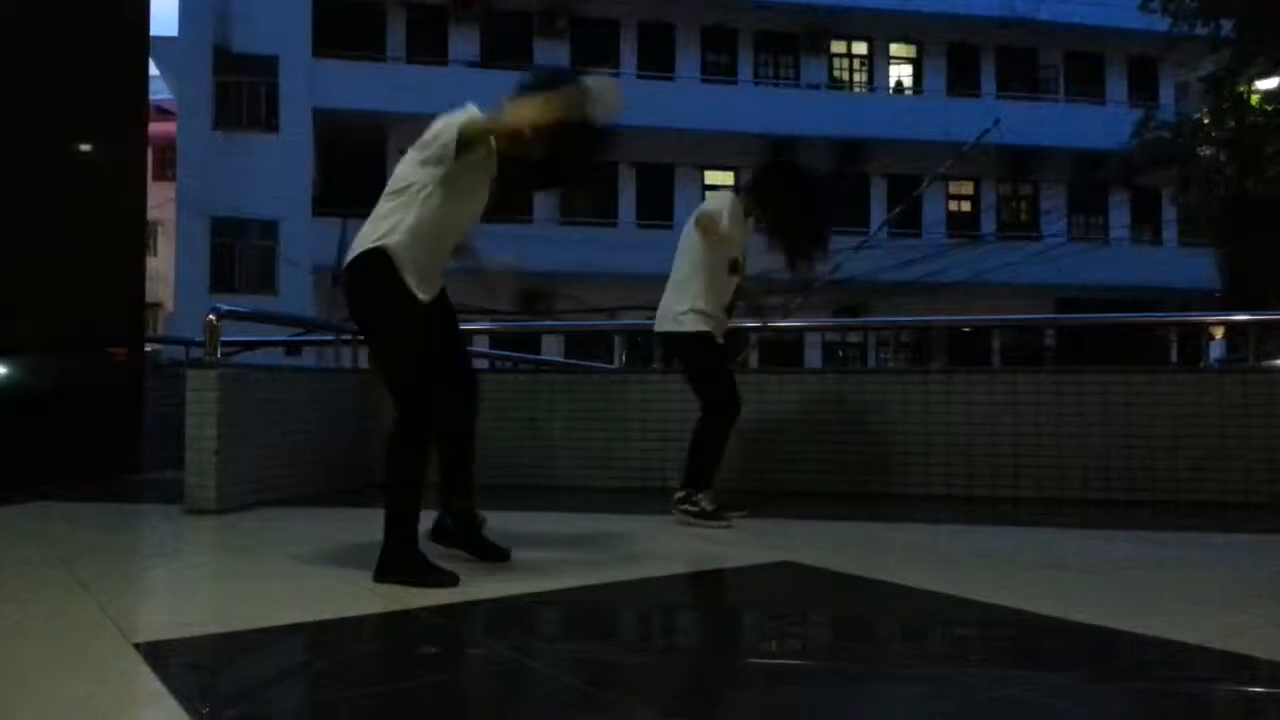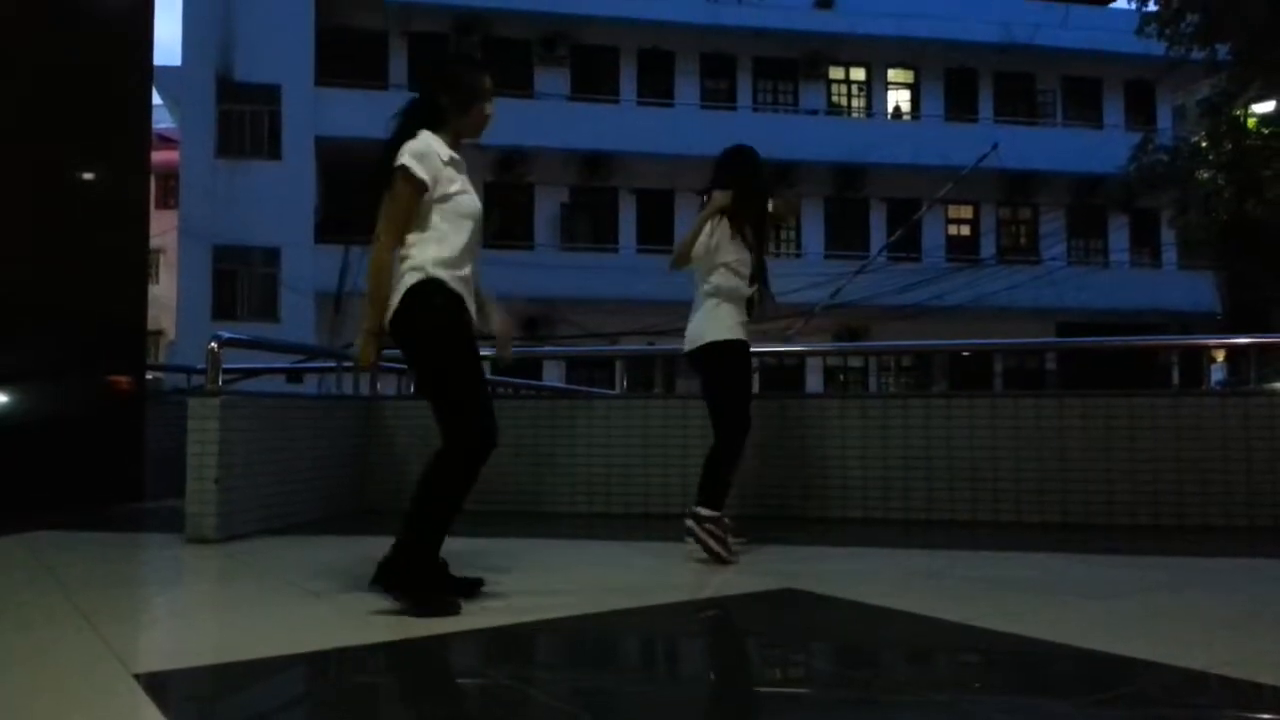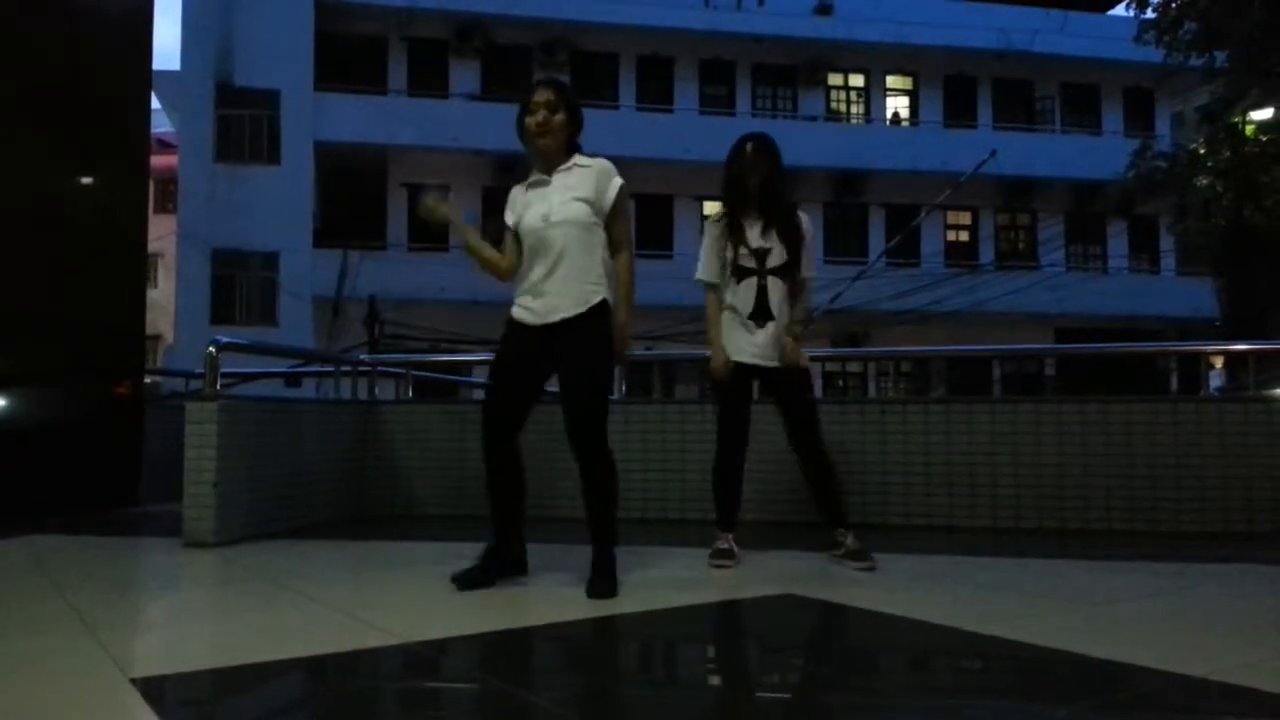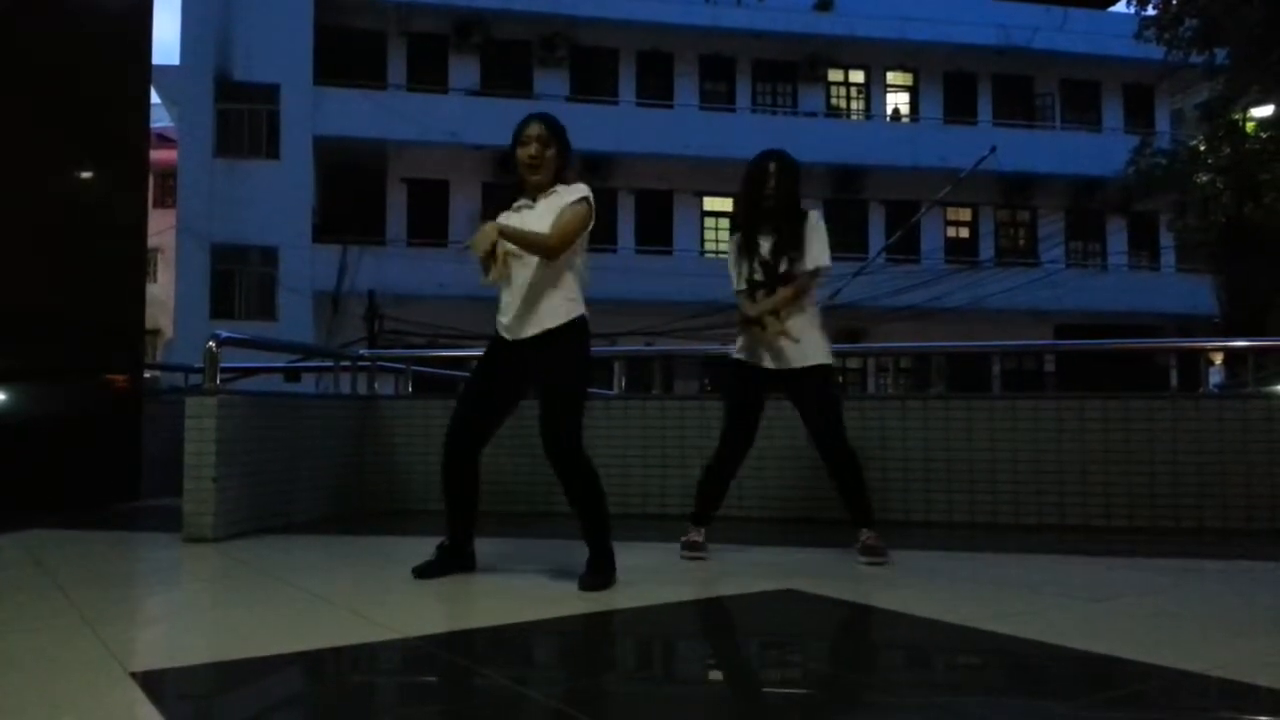
dt=1s
person 1, frame 1
left shoulder: (487, 149)
right shoulder: (468, 126)
right elbow: (507, 124)
right wrist: (579, 99)
left hip: (418, 278)
right hip: (379, 269)
left knee: (458, 389)
right knee: (420, 406)
left ankle: (457, 517)
right ankle: (397, 552)
person 1, frame 2
left shoulder: (452, 165)
right shoulder: (421, 152)
right elbow: (385, 243)
left wrist: (489, 309)
right wrist: (372, 327)
left hip: (449, 312)
right hip: (429, 308)
left knee: (474, 437)
right knee: (469, 435)
left ankle: (421, 563)
right ankle: (404, 563)
person 1, frame 3
left shoulder: (598, 174)
right shoulder: (520, 194)
left elbow: (621, 250)
right elbow: (508, 268)
left wrist: (622, 314)
right wrist: (456, 224)
left hip: (584, 321)
right hip: (528, 324)
left knee: (588, 437)
right knee: (496, 430)
left ankle: (603, 557)
right ankle: (506, 548)
person 1, frame 4
left shoulder: (576, 197)
right shoulder: (511, 213)
left elbow: (552, 246)
right elbow: (491, 260)
left wrist: (498, 229)
right wrist: (492, 248)
left hip: (562, 337)
right hip: (509, 340)
left knee: (562, 446)
right knee: (460, 439)
left ankle: (601, 553)
right ankle: (459, 547)
person 2, frame 1
left shoulder: (743, 218)
right shoulder: (724, 204)
right elbow: (703, 222)
left hip: (706, 322)
right hip: (685, 321)
left knee: (726, 404)
right knee: (720, 405)
left ankle: (700, 492)
right ankle: (688, 496)
person 2, frame 2
left shoulder: (746, 226)
right shoulder: (717, 223)
left elbow: (750, 285)
right elbow: (678, 259)
left wrist: (770, 226)
right wrist: (708, 212)
left hip: (725, 337)
right hip: (718, 336)
left knee: (729, 430)
right knee: (735, 426)
left ankle: (707, 516)
right ankle: (707, 512)
person 2, frame 3
left shoulder: (794, 222)
right shoulder: (721, 226)
left elbow: (802, 288)
right elbow: (713, 293)
left wrist: (794, 330)
right wrist: (717, 348)
left hip: (784, 353)
right hip: (736, 353)
left knee: (809, 443)
right knee: (731, 444)
left ankle: (841, 534)
right ankle: (726, 535)
person 2, frame 4
left shoulder: (809, 223)
right shoulder: (741, 240)
left elbow: (803, 283)
right elbow: (744, 301)
left wrist: (757, 311)
right wrist: (763, 323)
left hip: (806, 356)
right hip: (751, 357)
left knee: (834, 443)
right knee: (732, 445)
left ankle: (866, 530)
right ankle: (697, 527)
